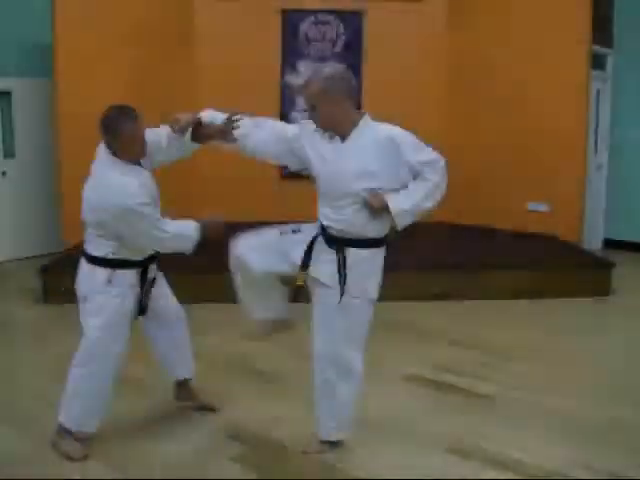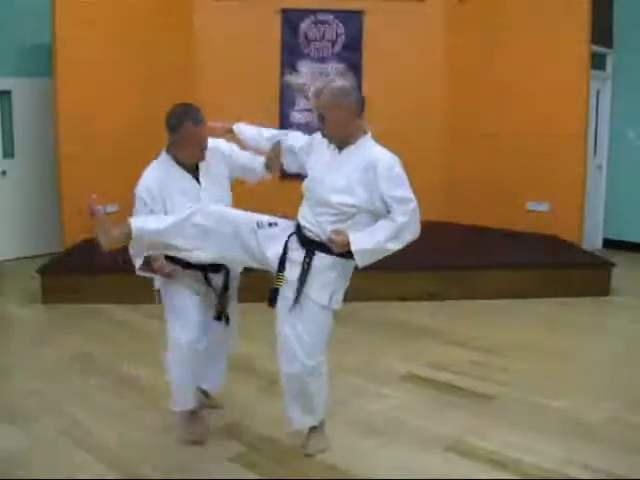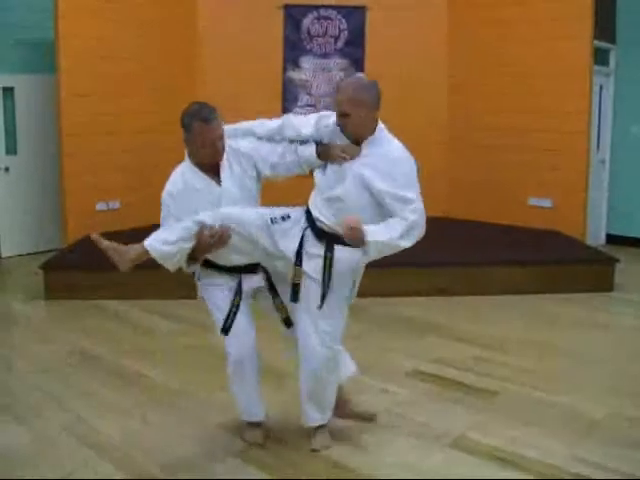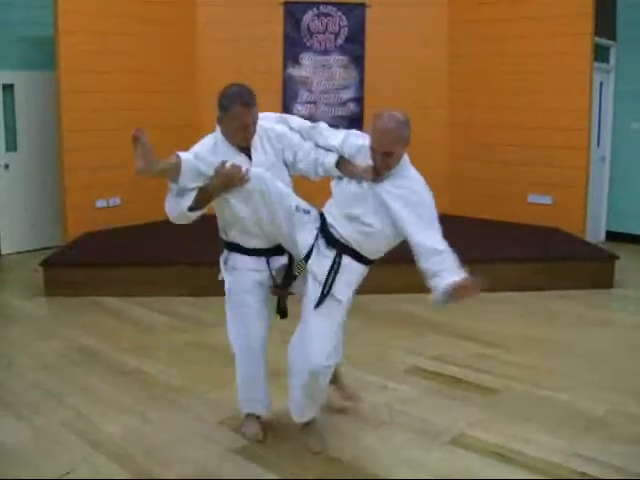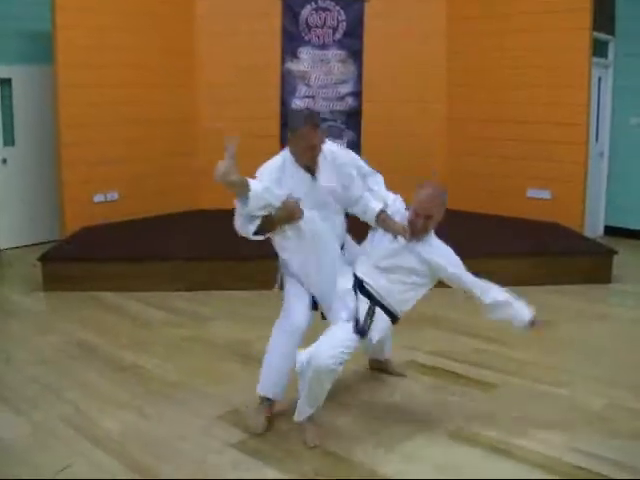
dt=0.4s
person 1, frame 1
left shoulder: (390, 140)
right shoulder: (310, 137)
left elbow: (435, 174)
right elbow: (262, 132)
left wrist: (395, 204)
right wrist: (210, 119)
left hip: (354, 261)
right hip: (318, 242)
left knee: (336, 351)
right knee: (247, 252)
left ankle: (332, 434)
right ankle: (274, 313)
person 1, frame 2
left shoulder: (382, 164)
right shoulder: (322, 146)
left elbow: (407, 222)
right elbow: (286, 145)
left wrist: (356, 241)
right wrist: (236, 131)
left hip: (322, 267)
right hip: (288, 241)
left knee: (302, 356)
right knee: (212, 219)
left ankle: (314, 425)
right ankle: (121, 233)
person 1, frame 3
left shoulder: (396, 160)
right shoulder: (332, 126)
left elbow: (412, 220)
right elbow: (284, 127)
left wrist: (366, 234)
left hip: (333, 259)
right hip: (297, 231)
left knee: (319, 346)
right knee: (222, 221)
left ankle: (318, 421)
right ankle: (135, 253)
person 1, frame 4
left shoulder: (415, 193)
right shoulder: (358, 146)
left elbow: (433, 249)
right elbow: (316, 130)
left wrist: (450, 282)
right wrist: (262, 118)
left hip: (338, 269)
right hip: (312, 236)
left knee: (317, 356)
right knee: (252, 180)
left ankle: (307, 418)
person 1, frame 5
left shoulder: (439, 255)
right shoulder: (393, 209)
left elbow: (478, 287)
left wrist: (526, 315)
left hip: (366, 317)
left knee: (323, 360)
left ankle: (306, 415)
person 2, frame 1
left shoulder: (113, 150)
right shoulder: (120, 191)
left elbow: (170, 141)
right elbow: (160, 233)
left wrist: (200, 128)
right wrist: (204, 229)
left hip: (138, 266)
right hip: (110, 278)
left knee: (170, 321)
right knee: (100, 354)
left ankle: (184, 388)
right ankle: (69, 430)
person 2, frame 2
left shoulder: (218, 152)
right shoulder: (153, 183)
left elbow: (253, 166)
right elbow: (140, 242)
right wrist: (157, 265)
left hip: (222, 265)
right hip: (181, 274)
left knee: (221, 332)
right knee: (188, 340)
left ankle: (200, 389)
right ankle: (187, 411)
person 2, frame 3
left shoulder: (243, 152)
right shoulder: (178, 189)
left elbow: (292, 154)
left wrist: (338, 152)
right wrist: (199, 247)
left hip: (266, 268)
right hip: (219, 278)
right knee: (241, 350)
right ankle: (253, 418)
person 2, frame 4
left shoulder: (275, 134)
right shoulder: (205, 154)
left elbow: (313, 159)
right elbow: (179, 208)
left wrist: (353, 169)
right wrist: (216, 186)
left hip: (290, 246)
right hip: (245, 261)
right knee: (249, 338)
right ankle: (253, 412)
person 2, frame 5
left shoulder: (336, 157)
right shoulder: (272, 174)
left elbow: (361, 199)
right elbow: (245, 223)
left wrist: (395, 227)
right wrist: (277, 218)
right knee: (294, 322)
left ankle: (377, 357)
right ankle: (266, 400)
